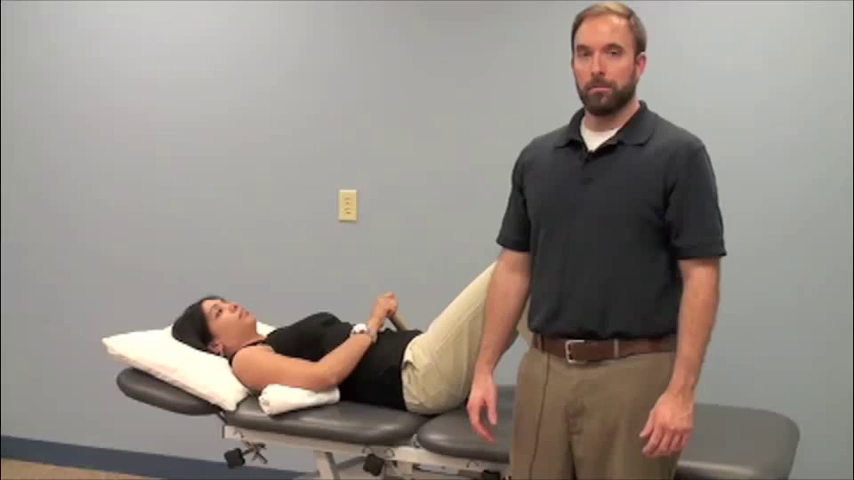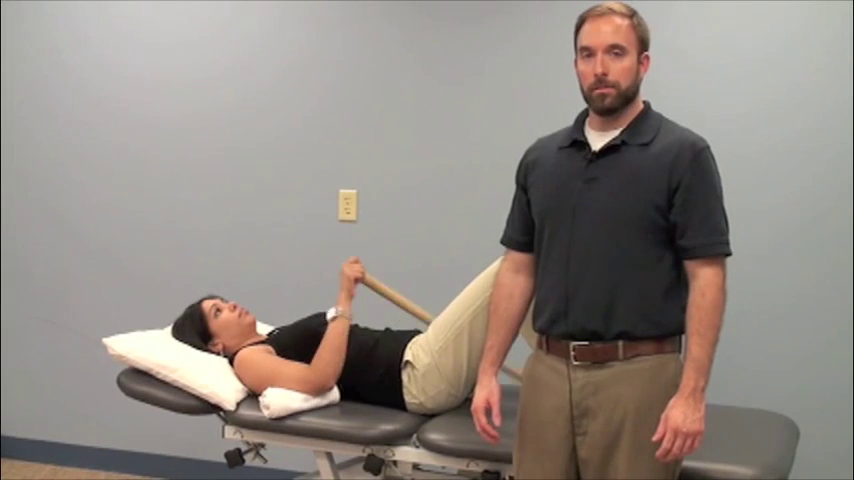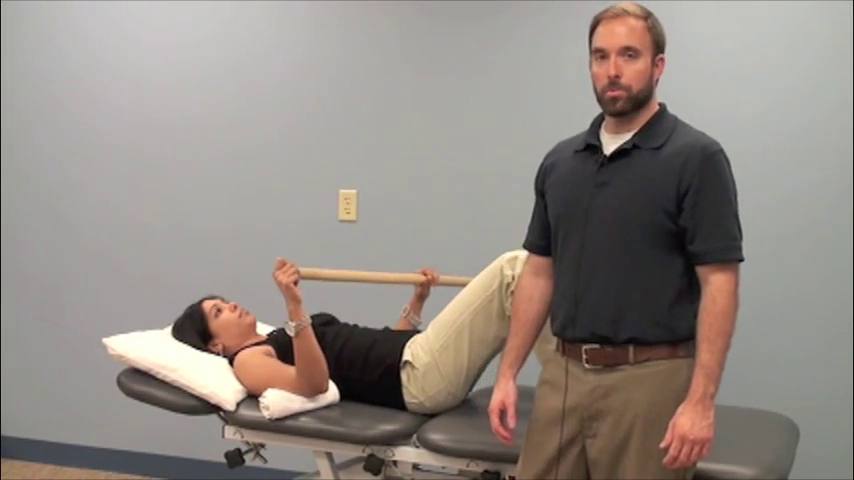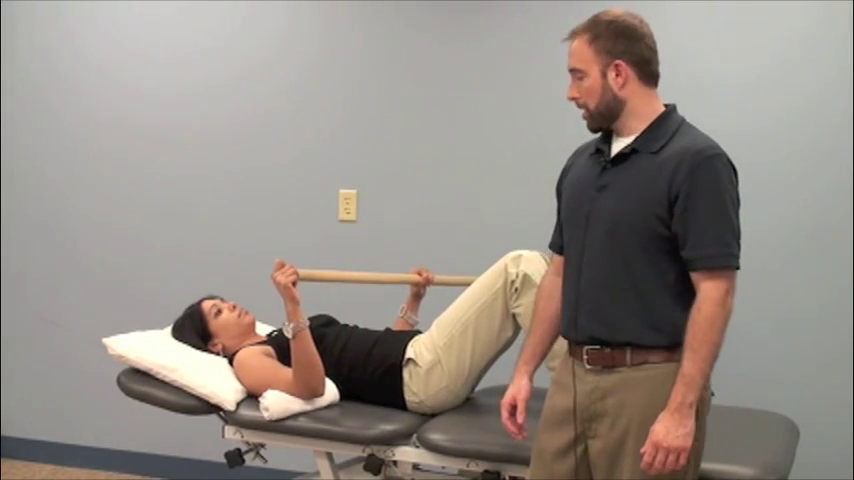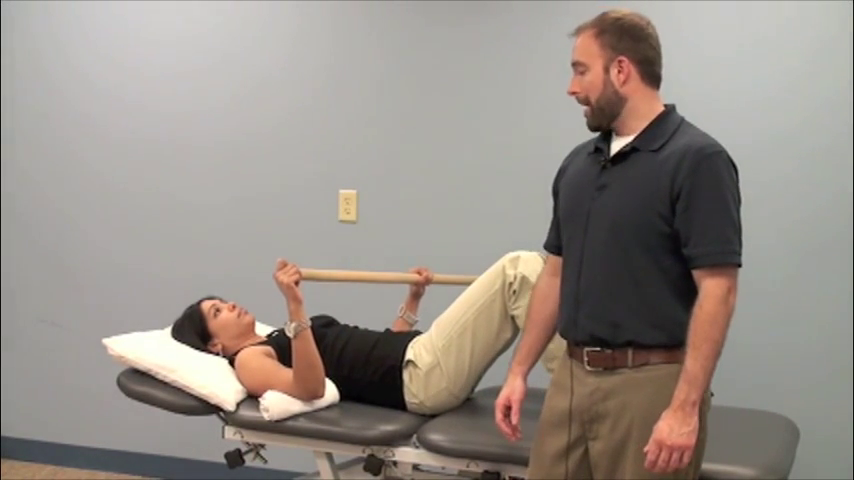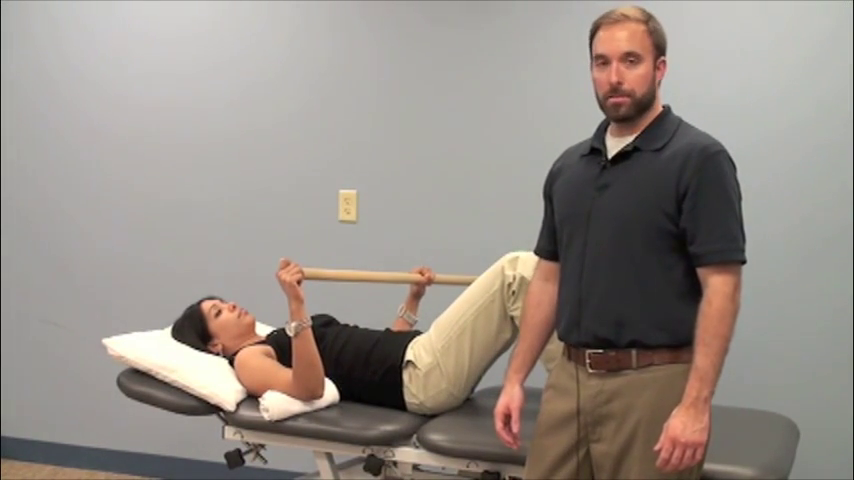
dt=0.7s
person 1, frame 1
left shoulder: (678, 156)
right shoulder: (537, 159)
left elbow: (700, 278)
right elbow: (514, 269)
left wrist: (681, 390)
right wrist: (484, 369)
left hip: (632, 375)
right hip: (545, 371)
person 1, frame 2
left shoulder: (682, 155)
right shoulder: (541, 159)
left elbow: (706, 278)
right elbow: (517, 270)
left wrist: (692, 392)
right wrist: (488, 370)
left hip: (637, 376)
right hip: (549, 372)
person 1, frame 3
left shoulder: (695, 159)
right shoulder: (559, 162)
left elbow: (719, 285)
right elbow: (538, 274)
left wrist: (701, 399)
right wrist: (507, 372)
left hip: (649, 381)
right hip: (564, 376)
person 1, frame 4
left shoulder: (696, 162)
right shoulder: (581, 164)
left elbow: (714, 293)
left wrist: (682, 408)
right wrist: (524, 370)
left hip: (650, 384)
right hip: (573, 377)
person 1, frame 5
left shoulder: (697, 161)
right shoulder: (578, 164)
left elbow: (717, 291)
left wrist: (685, 407)
right wrist: (518, 370)
left hip: (650, 383)
right hip: (572, 378)
person 1, frame 6
left shoulder: (698, 160)
right shoulder: (568, 168)
left elbow: (720, 288)
left wrist: (696, 403)
right wrist: (515, 378)
left hip: (653, 385)
right hip: (569, 380)
person 2, frame 1
left shoulder: (279, 343)
right shoulder: (247, 360)
right elbow: (325, 374)
right wrist: (372, 322)
left hip: (414, 359)
right hip: (415, 378)
person 2, frame 2
left shoulder: (278, 342)
right shoulder: (248, 360)
right elbow: (321, 378)
right wrist: (344, 300)
left hip: (414, 355)
right hip: (415, 377)
person 2, frame 3
left shoulder: (281, 342)
right shoulder: (248, 361)
right elbow: (314, 383)
left wrist: (417, 300)
right wrist: (294, 306)
left hip: (414, 356)
right hip: (418, 377)
left knee: (523, 269)
right knee: (513, 269)
person 2, frame 4
left shoulder: (282, 341)
right shoulder: (248, 360)
right elbow: (310, 386)
left wrist: (413, 299)
right wrist: (292, 307)
left hip: (415, 354)
right hip: (420, 376)
left knee: (528, 267)
right knee: (519, 269)
person 2, frame 5
left shoulder: (281, 342)
right shoulder: (249, 361)
right elbow: (311, 388)
left wrist: (412, 299)
right wrist: (295, 308)
left hip: (415, 357)
right hip: (419, 379)
left knee: (527, 266)
right knee: (517, 270)
person 2, frame 6
left shoulder: (281, 341)
right shoulder: (248, 360)
right elbow: (310, 388)
left wrist: (413, 299)
right wrist: (296, 307)
left hip: (416, 355)
right hip: (419, 378)
left knee: (526, 270)
right knee: (517, 271)
